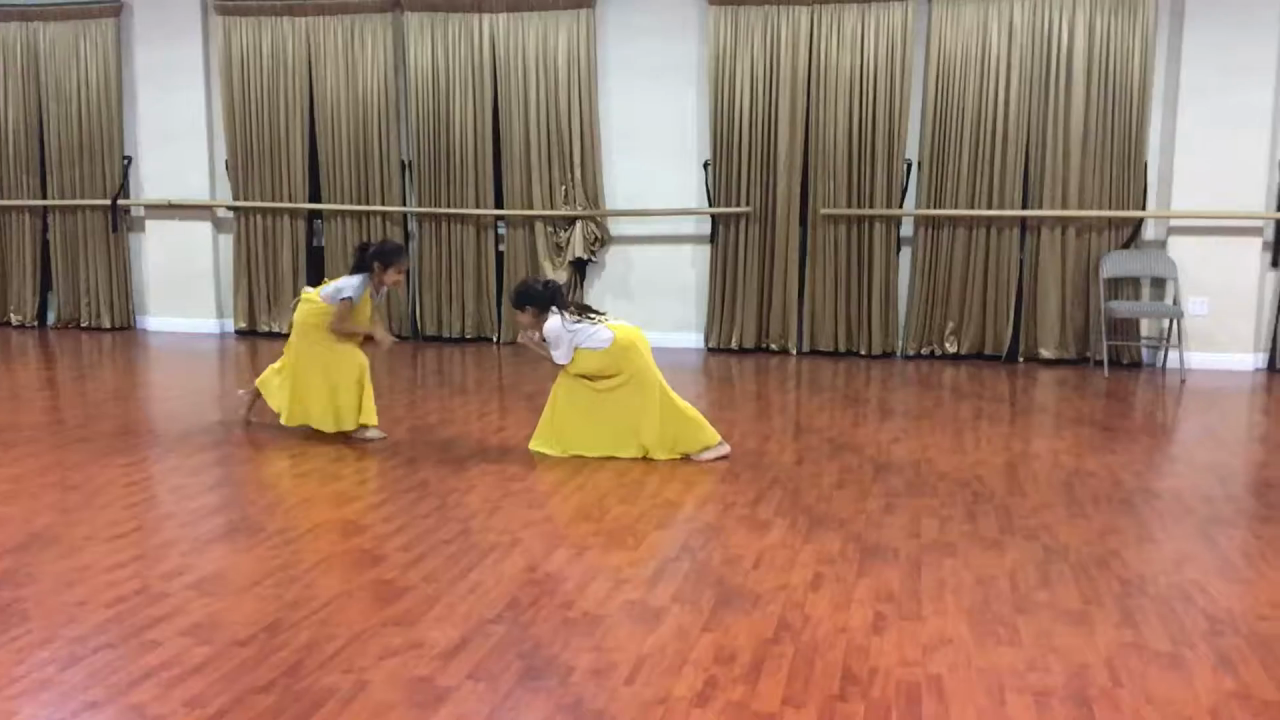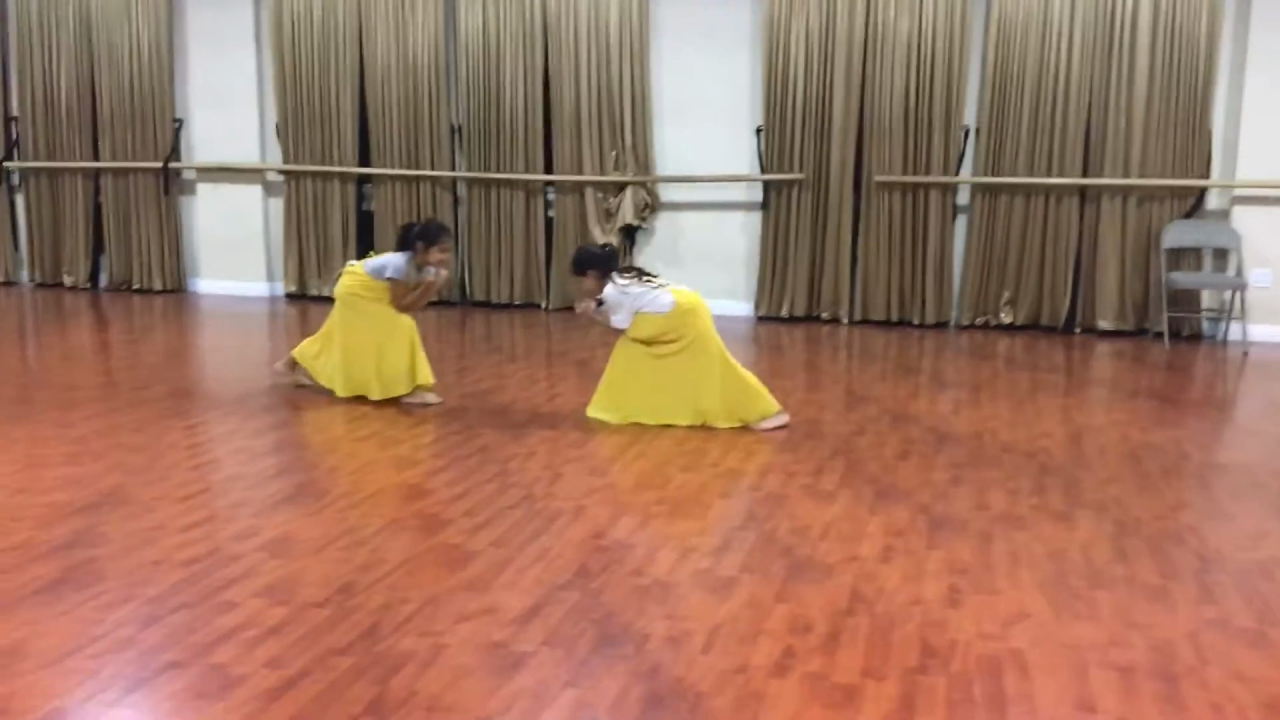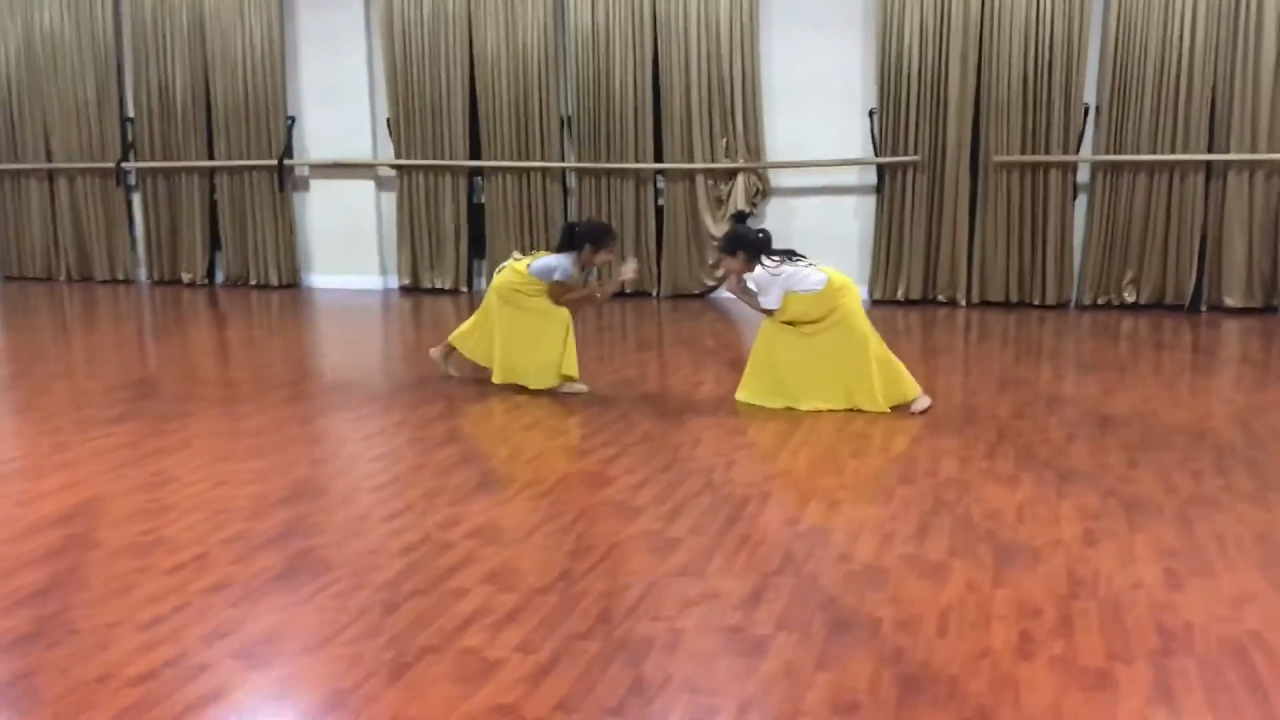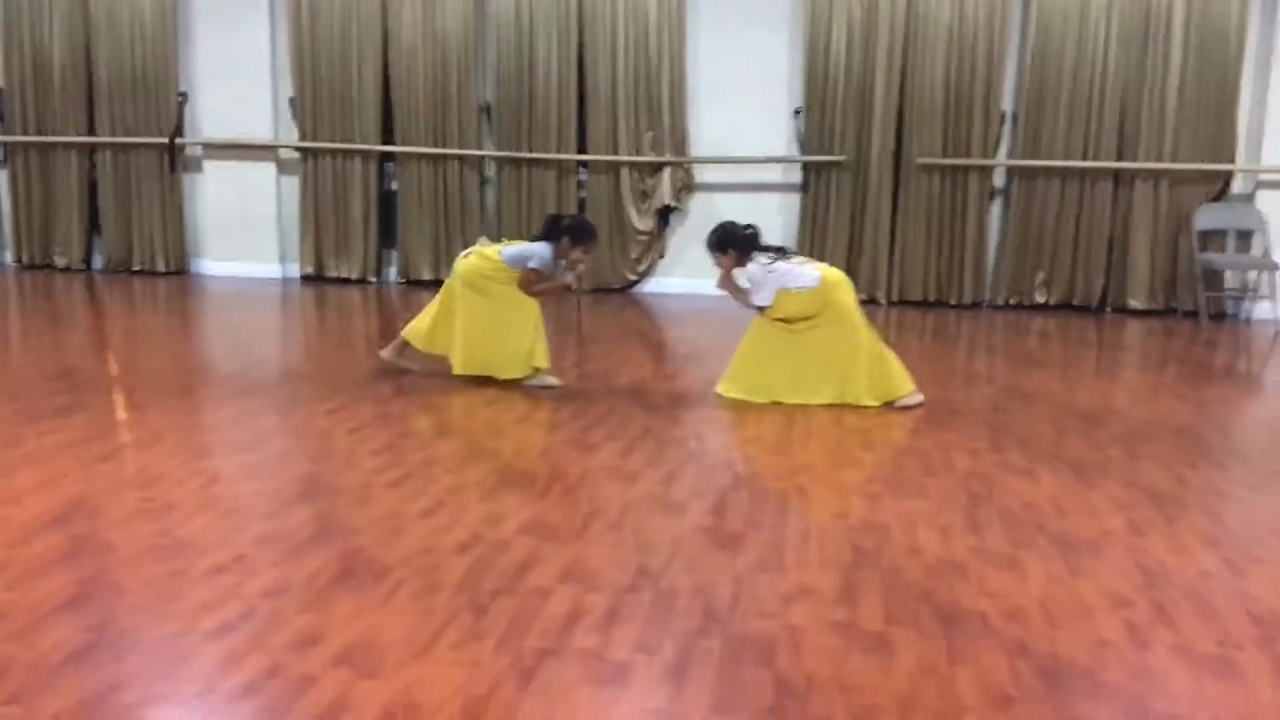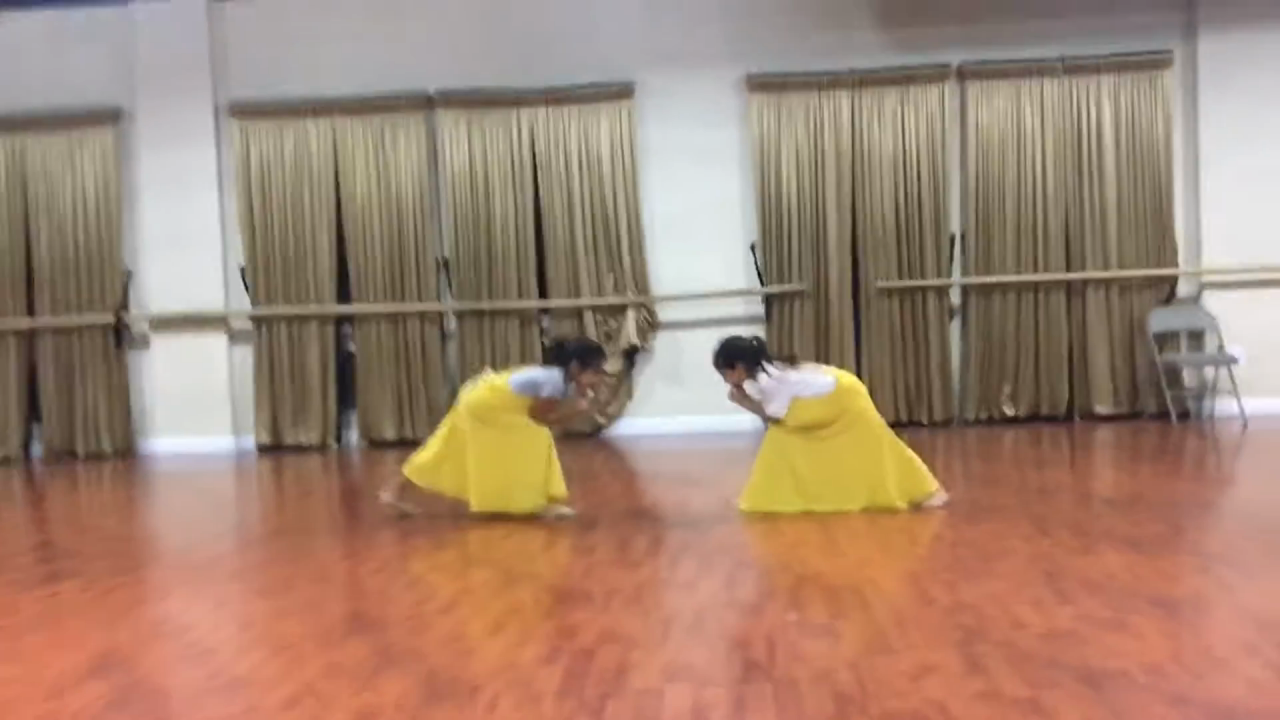
dt=1s
person 1, frame 1
left shoulder: (552, 326)
right shoulder: (559, 314)
left elbow: (563, 361)
right elbow: (567, 350)
left wrist: (533, 345)
right wrist: (538, 342)
left hip: (624, 349)
right hip: (617, 348)
left knee: (654, 398)
right knee: (570, 383)
left ankle: (709, 443)
right ankle: (573, 437)
person 1, frame 2
left shoulder: (612, 290)
right shoulder: (620, 279)
left elbow: (622, 327)
right elbow: (627, 311)
left wrist: (592, 312)
right wrist: (598, 305)
left hip: (684, 315)
right hip: (677, 314)
left knee: (715, 366)
right knee: (629, 348)
left ankle: (767, 413)
right ankle: (626, 405)
person 1, frame 3
left shoulder: (762, 273)
right shoulder: (768, 263)
left elbow: (770, 310)
right elbow: (771, 303)
left wrist: (739, 292)
right wrist: (742, 287)
left hip: (835, 297)
right hip: (820, 298)
left knee: (863, 348)
right knee: (774, 331)
left ankle: (913, 397)
person 1, frame 4
left shoulder: (755, 269)
right shoulder: (758, 258)
left elbow: (761, 307)
right elbow: (761, 298)
left wrist: (730, 288)
right wrist: (732, 285)
left hip: (829, 292)
right hip: (814, 295)
left knee: (857, 343)
right knee: (766, 327)
left ankle: (904, 391)
person 1, frame 5
left shoulder: (767, 380)
right shoulder: (766, 371)
left elbow: (775, 418)
right elbow: (772, 410)
left wrist: (742, 400)
right wrist: (744, 397)
left hip: (843, 395)
right hip: (826, 401)
left knee: (876, 446)
right knee: (780, 435)
left ankle: (929, 491)
person 2, frame 1
left shoulder: (379, 287)
right shoulder: (358, 287)
left elbow: (371, 315)
right elbow: (336, 325)
left wrist: (378, 331)
right wrist: (371, 330)
left hip: (316, 321)
right hip: (313, 321)
left knee: (295, 366)
right knee: (353, 364)
left ankle: (252, 396)
right ankle: (356, 425)
person 2, frame 2
left shoulder: (426, 268)
right shoulder: (399, 264)
left elbow: (415, 304)
right elbow: (401, 305)
left wrist: (437, 285)
right wrist: (427, 286)
left hip: (369, 294)
right hip: (355, 292)
left knee: (339, 336)
right knee: (400, 327)
left ankle: (291, 365)
right ankle: (409, 389)
person 2, frame 3
left shoulder: (584, 265)
right shoulder: (566, 266)
left elbow: (595, 297)
right elbow: (557, 299)
left wrist: (620, 280)
right wrist: (587, 291)
left hip: (511, 283)
right hip: (511, 286)
left knee: (485, 326)
right knee: (557, 319)
left ankle: (443, 352)
right ankle: (559, 379)
person 2, frame 4
left shoulder: (555, 258)
right shoulder: (543, 255)
left elbow: (542, 286)
right elbow: (527, 289)
left wrist: (567, 280)
right wrist: (563, 282)
left hip: (474, 268)
right hip: (478, 272)
left knee: (444, 318)
right knee: (524, 311)
left ankle: (395, 349)
right ankle: (528, 372)
person 2, frame 5
left shoulder: (564, 381)
right shoulder: (554, 380)
left elbow: (549, 415)
right elbow: (538, 418)
left wrist: (576, 404)
right wrist: (574, 409)
left hip: (480, 400)
right hip: (485, 404)
left knee: (443, 451)
right knee: (536, 440)
left ankle: (394, 491)
right ankle: (542, 503)
